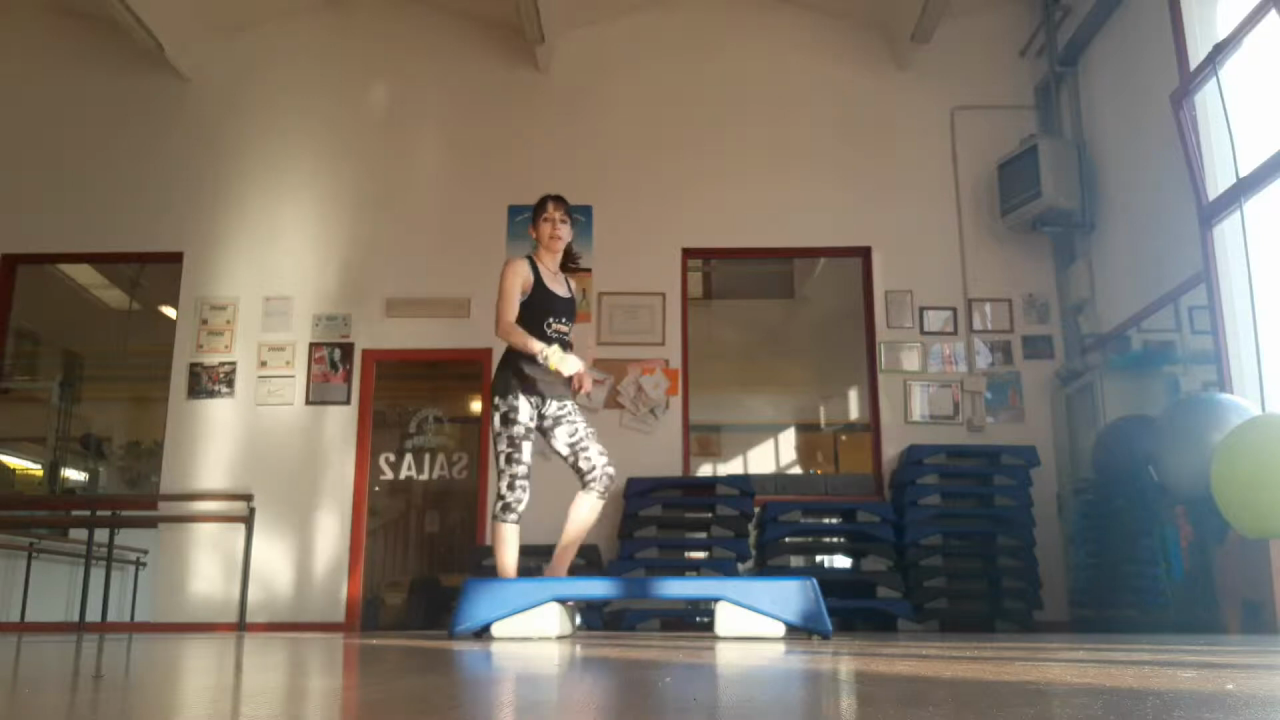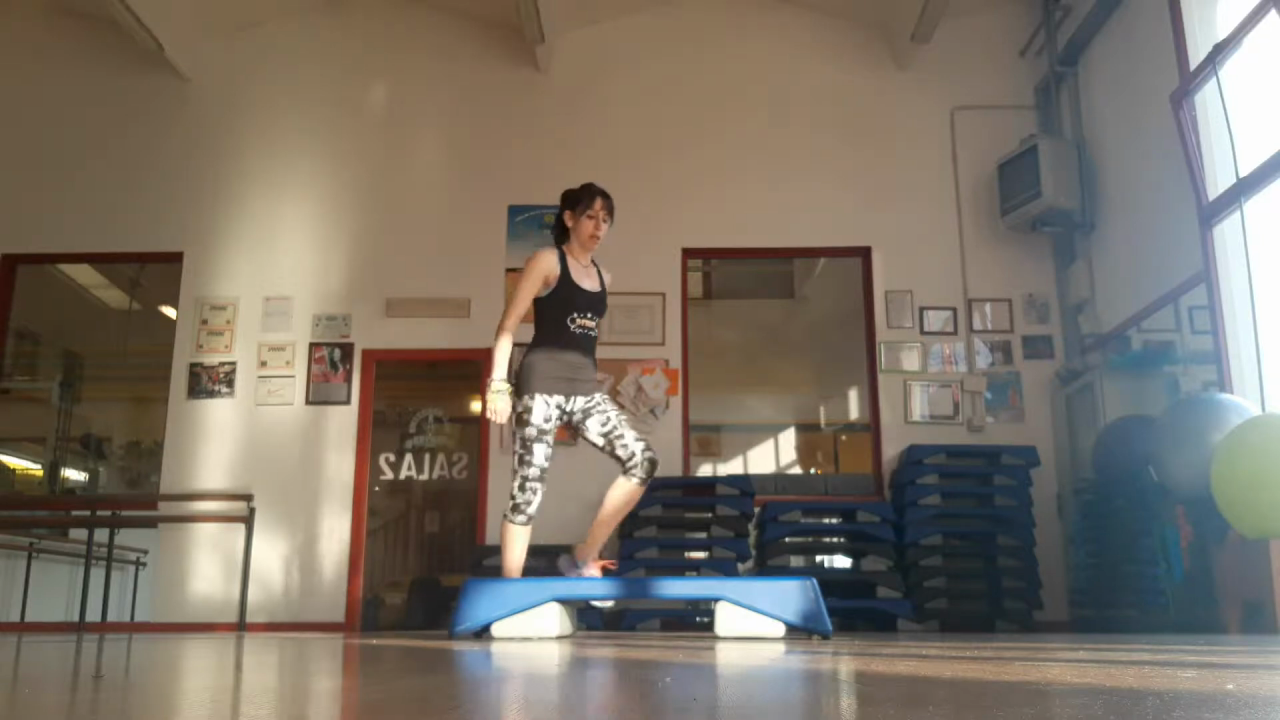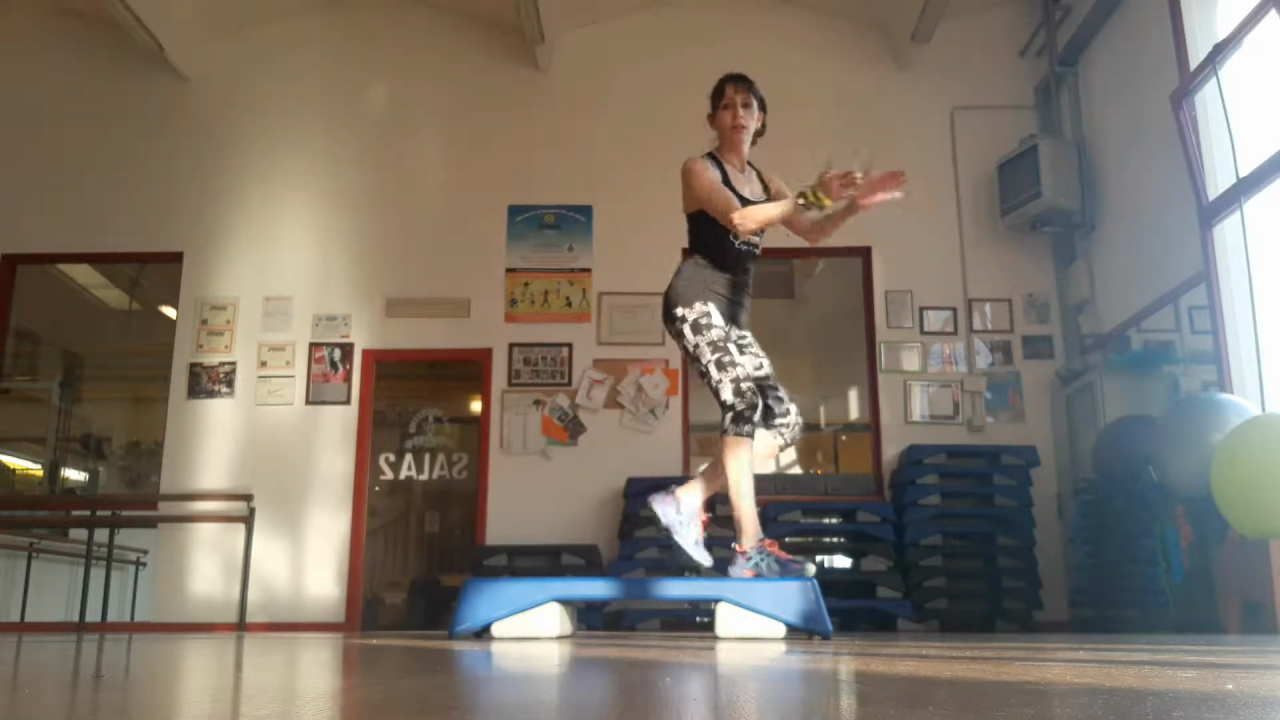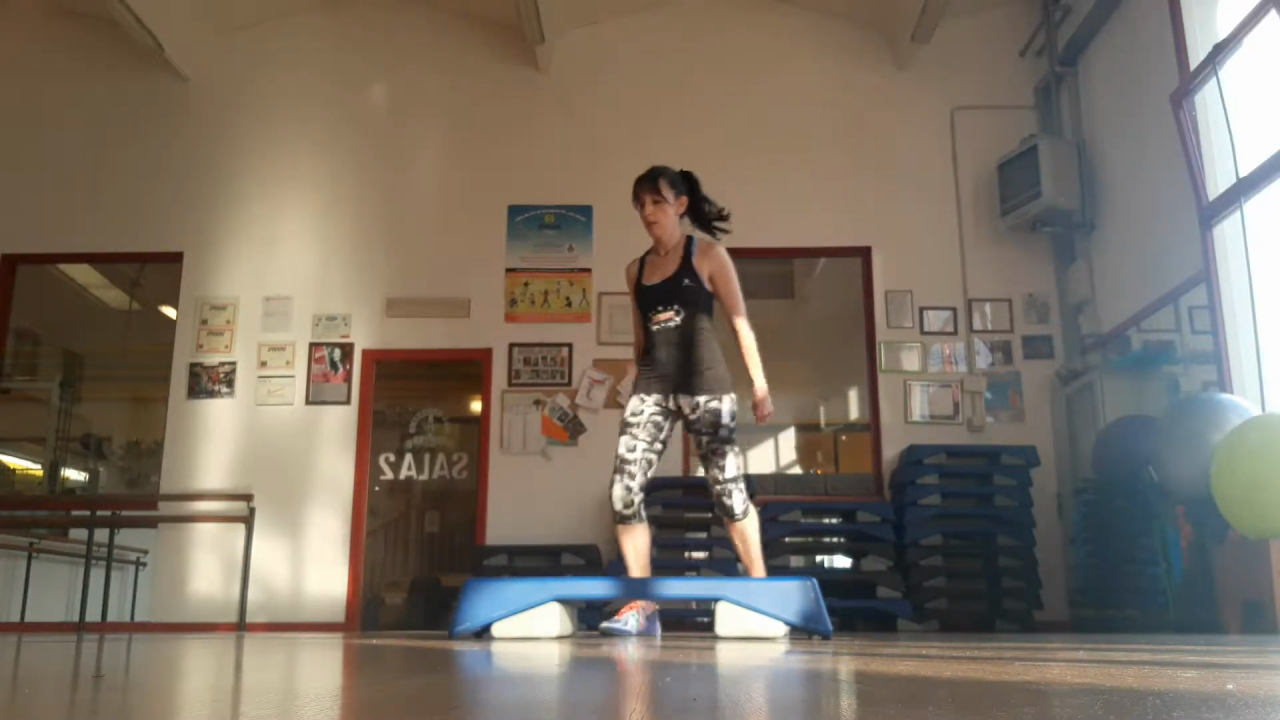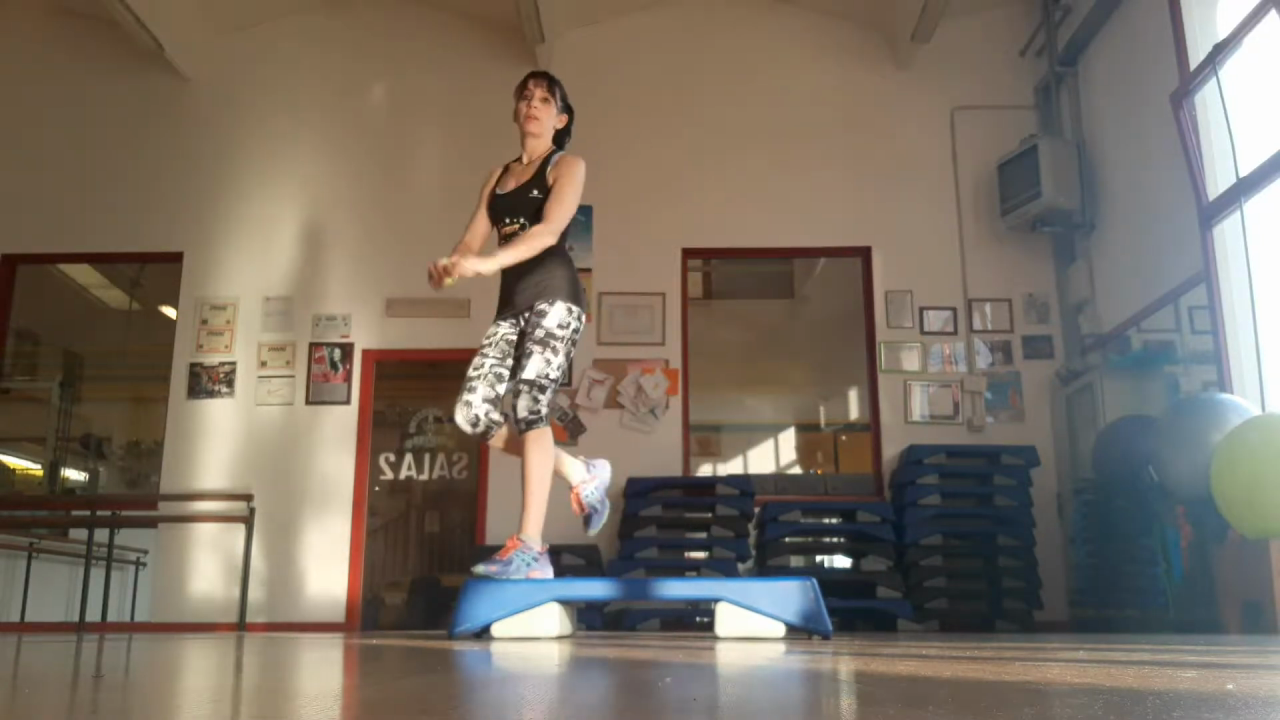
dt=1s
person 1, frame 1
left shoulder: (568, 284)
right shoulder: (518, 268)
right elbow: (504, 326)
left wrist: (578, 366)
right wrist: (550, 355)
left hip: (556, 395)
right hip: (518, 387)
left knee: (601, 475)
right knee: (514, 490)
left ankle: (557, 573)
person 1, frame 2
left shoulder: (600, 274)
right shoulder: (546, 260)
right elbow: (509, 324)
right wrist: (499, 384)
left hip: (584, 387)
right hip: (540, 385)
left knee: (641, 462)
right knee: (528, 492)
left ankle: (583, 557)
person 1, frame 3
left shoulder: (764, 181)
right shoulder: (699, 169)
left elbow: (812, 231)
right elbow: (739, 219)
left wrist: (856, 200)
right wrist: (810, 197)
left hip: (735, 310)
right hip: (697, 300)
left knee: (784, 419)
right knee: (745, 403)
left ankle: (686, 498)
right ankle: (750, 549)
person 1, frame 4
left shoulder: (707, 254)
right shoulder: (636, 269)
left elbow: (739, 322)
left wrist: (760, 387)
right wrist: (635, 388)
left hip: (702, 384)
right hip: (650, 386)
left knee: (727, 491)
right knee: (625, 492)
right ankle: (643, 604)
person 1, frame 5
left shoulder: (568, 165)
right shoulder: (499, 175)
left elbow: (552, 230)
right elbow: (474, 238)
left wrist: (486, 263)
right wrist: (452, 265)
left hip: (553, 302)
right hip: (511, 308)
left knee: (528, 406)
right knee: (472, 412)
left ankle: (527, 545)
right ankle: (581, 474)
